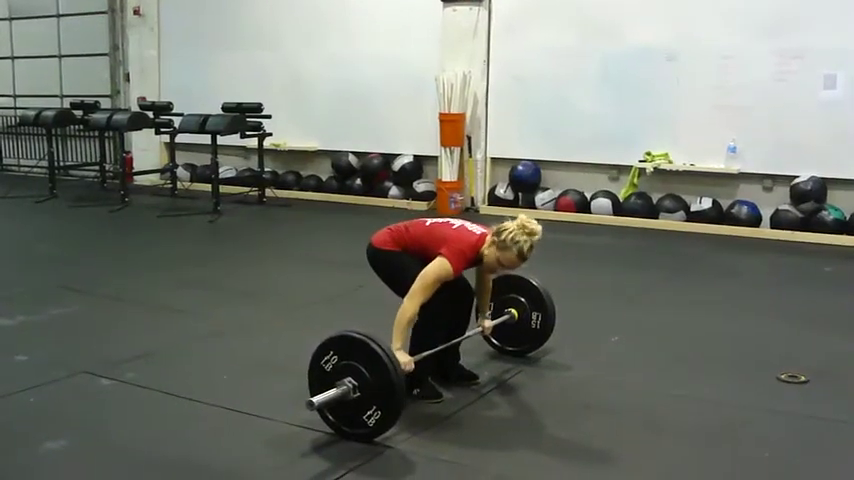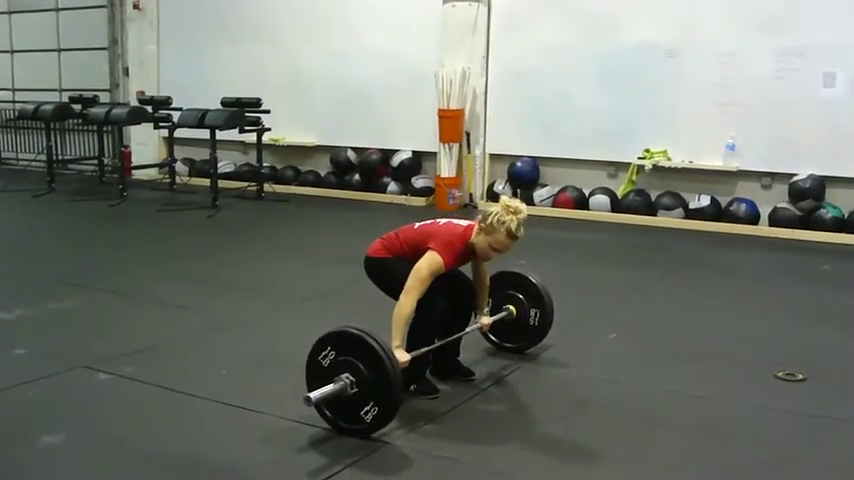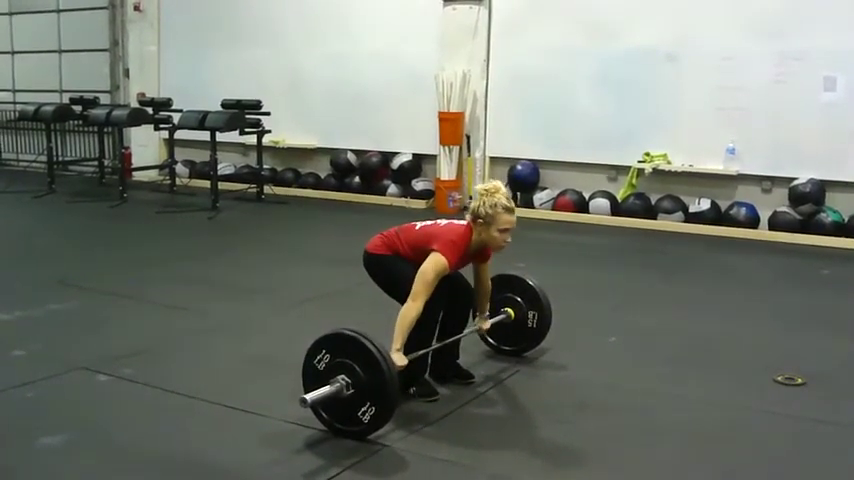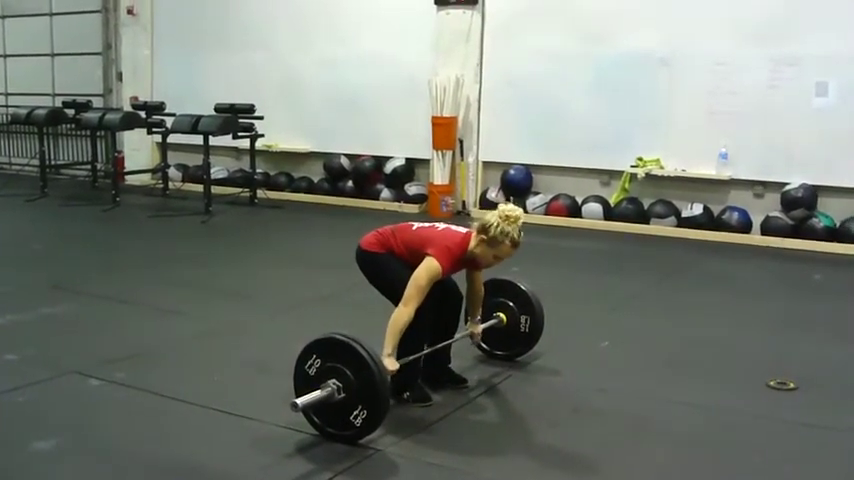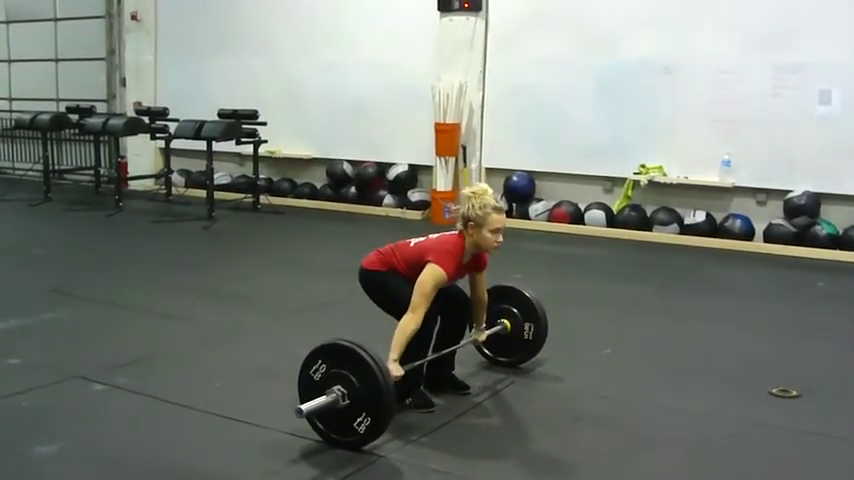
dt=1s
person 1, frame 1
left shoulder: (487, 243)
right shoulder: (460, 251)
left elbow: (484, 279)
right elbow: (412, 301)
left wrist: (483, 316)
right wrist: (397, 351)
left hip: (414, 249)
right hip: (386, 249)
left knee: (463, 295)
right knee: (435, 304)
left ankle: (446, 366)
right ankle: (415, 380)
person 1, frame 2
left shoulder: (479, 238)
right shoulder: (450, 244)
left elbow: (481, 281)
right elbow: (408, 297)
left wrist: (482, 312)
right wrist: (397, 348)
left hip: (413, 258)
right hip: (382, 259)
left knee: (465, 295)
right knee: (435, 303)
left ankle: (445, 362)
right ankle: (411, 375)
person 1, frame 3
left shoulder: (481, 241)
right shoulder: (452, 245)
left elbow: (482, 284)
right elbow: (415, 302)
left wrist: (483, 316)
right wrist: (396, 352)
left hip: (412, 255)
right hip: (382, 255)
left knee: (463, 295)
right knee: (430, 302)
left ankle: (444, 364)
right ankle: (410, 377)
person 1, frame 4
left shoulder: (475, 248)
right shoulder: (447, 250)
left elbow: (475, 290)
right elbow: (406, 306)
left wrist: (474, 321)
right wrist: (387, 355)
left hip: (404, 253)
right hip: (375, 252)
left knee: (451, 297)
right knee: (422, 306)
left ankle: (436, 368)
right ankle: (404, 383)
person 1, frame 5
left shoulder: (477, 252)
right shoulder: (446, 255)
left elbow: (479, 296)
right elbow: (413, 314)
left wrist: (479, 328)
right wrist: (393, 361)
left hip: (408, 271)
right hip: (377, 271)
left knee: (460, 305)
right knee: (426, 315)
left ankle: (438, 375)
right ankle: (406, 388)
